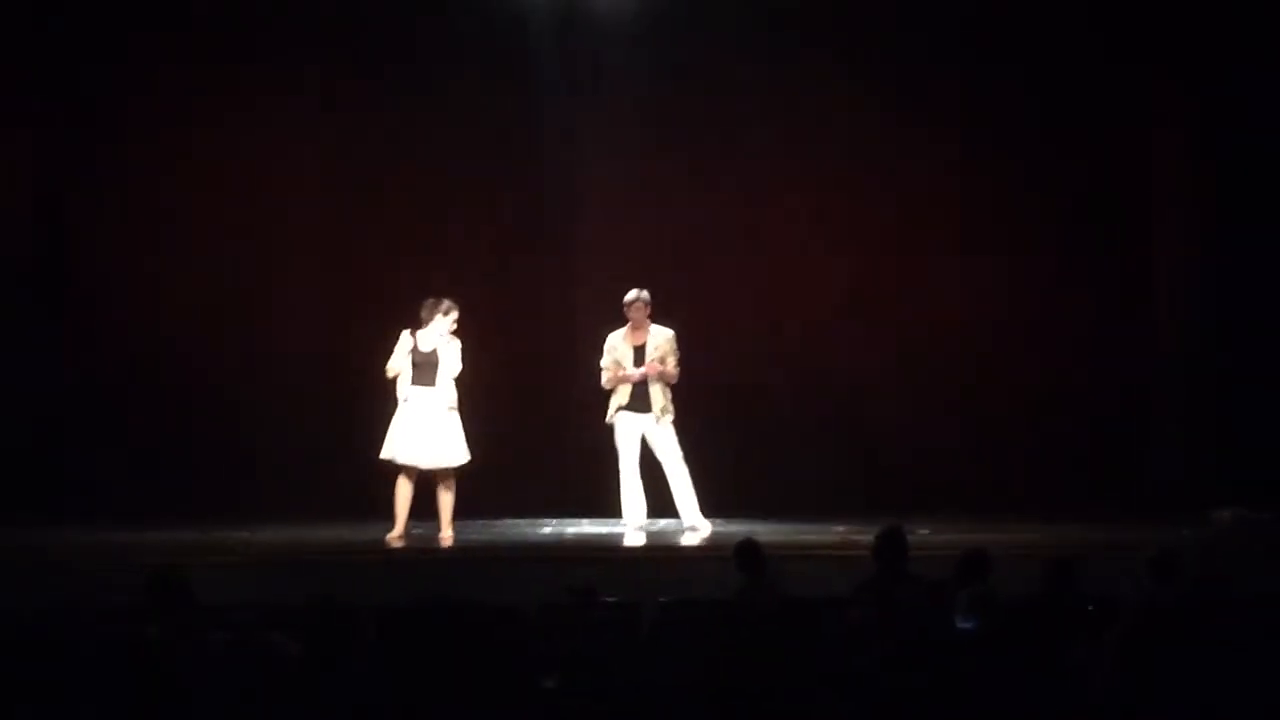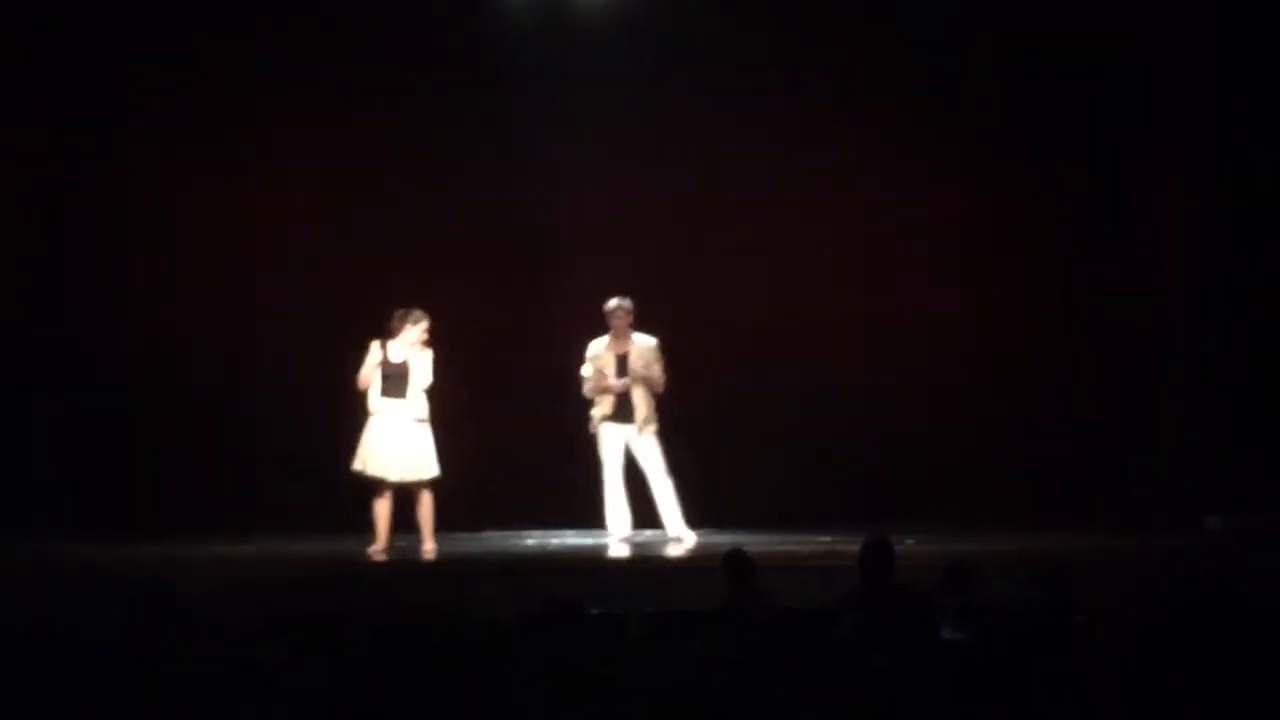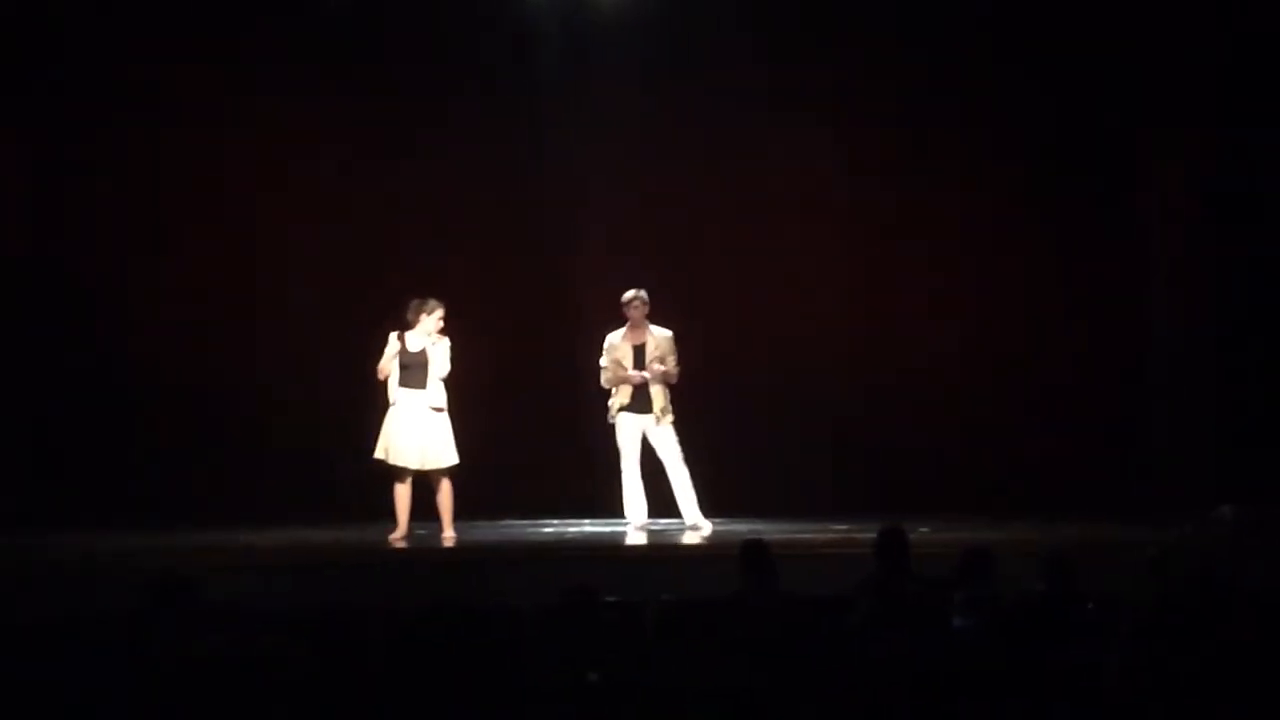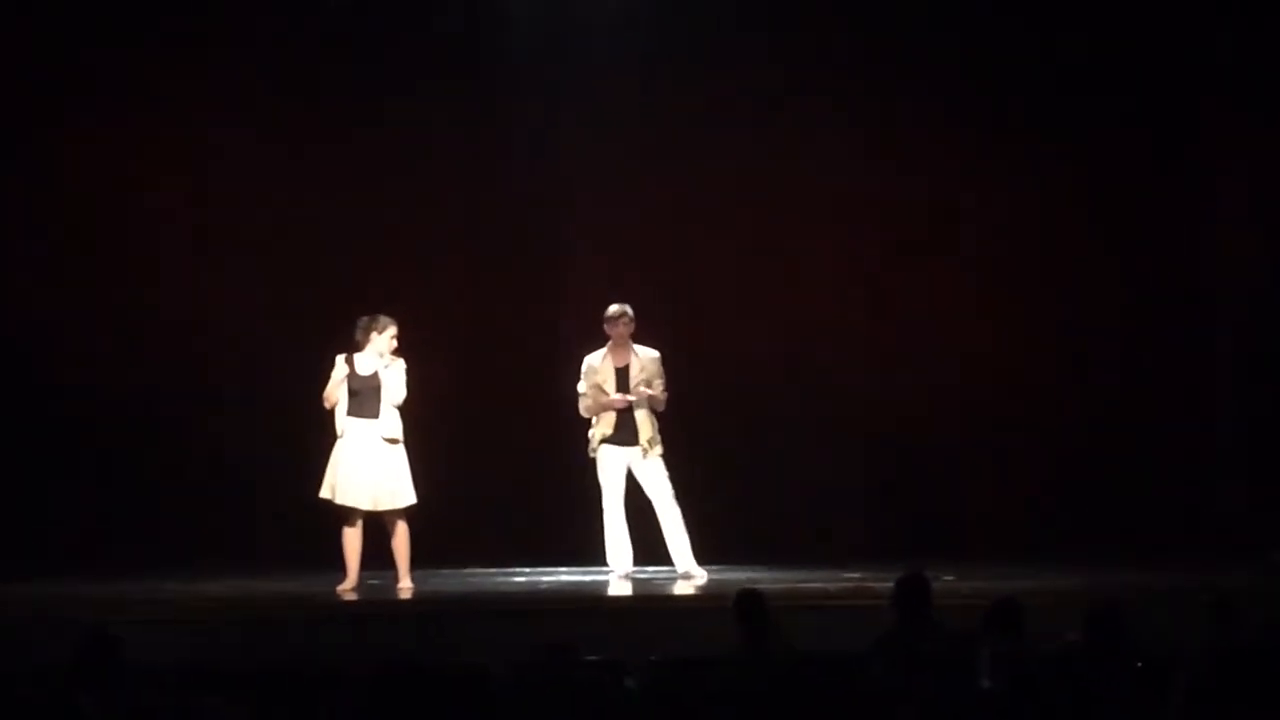
dt=0.5s
person 1, frame 1
left shoulder: (452, 343)
right shoulder: (409, 337)
left elbow: (453, 372)
right elbow: (391, 371)
left wrist: (442, 344)
right wrist: (405, 349)
left hip: (440, 408)
right hip: (413, 407)
left knee: (444, 471)
right knee: (407, 469)
left ankle: (446, 528)
right ankle: (399, 527)
person 1, frame 2
left shoulder: (423, 353)
right shoulder: (379, 347)
left elbow: (423, 382)
right elbow: (362, 383)
left wrist: (413, 355)
right wrist: (374, 361)
left hip: (411, 419)
right hip: (383, 419)
left knee: (421, 483)
right knee: (382, 483)
left ankle: (428, 541)
right ankle: (381, 541)
person 1, frame 3
left shoulder: (441, 343)
right shoulder: (397, 339)
left elbow: (441, 373)
right elbow: (382, 374)
left wrist: (430, 345)
right wrist: (391, 352)
left hip: (430, 408)
right hip: (403, 408)
left knee: (439, 472)
right knee: (402, 470)
left ankle: (448, 528)
right ankle: (401, 528)
person 1, frame 4
left shoulder: (394, 365)
right shoulder: (345, 362)
left elbow: (396, 398)
right elbow: (328, 402)
left wrist: (383, 368)
right wrist: (338, 378)
left hip: (383, 440)
right hip: (353, 441)
left knee: (394, 513)
right knee: (352, 512)
left ankle: (404, 577)
right ankle: (351, 577)
person 2, frame 1
left shoulder: (665, 336)
right shoulder: (614, 340)
left elbow: (674, 376)
right elbow: (606, 380)
left wrist: (660, 371)
right wrist: (625, 375)
left hip: (656, 411)
right hip: (626, 411)
left knee: (675, 462)
right knee: (628, 466)
left ankle: (692, 518)
right ankle: (635, 520)
person 2, frame 2
left shoulder: (648, 344)
right shoulder: (596, 348)
left elbow: (659, 385)
right elbow: (588, 388)
left wrist: (646, 376)
right wrist: (606, 386)
left hip: (639, 420)
right hip: (609, 420)
left knee: (658, 473)
right knee: (612, 475)
left ankle: (677, 529)
right ankle: (619, 530)
person 2, frame 3
left shoulder: (664, 337)
right shoulder: (613, 340)
left elbow: (674, 377)
right elbow: (605, 379)
left wrist: (663, 371)
right wrist: (626, 376)
left hip: (657, 411)
right hip: (626, 411)
left knee: (675, 462)
right knee: (629, 465)
left ankle: (694, 517)
right ankle: (637, 519)
person 2, frame 4
left shoulder: (650, 357)
right shoulder: (592, 362)
left elbow: (661, 403)
right elbow: (584, 407)
left wrist: (650, 396)
right wrist: (608, 402)
left hip: (643, 443)
right hip: (609, 443)
left knee: (666, 500)
right knee: (613, 504)
left ankle: (686, 564)
right ankle: (620, 566)
